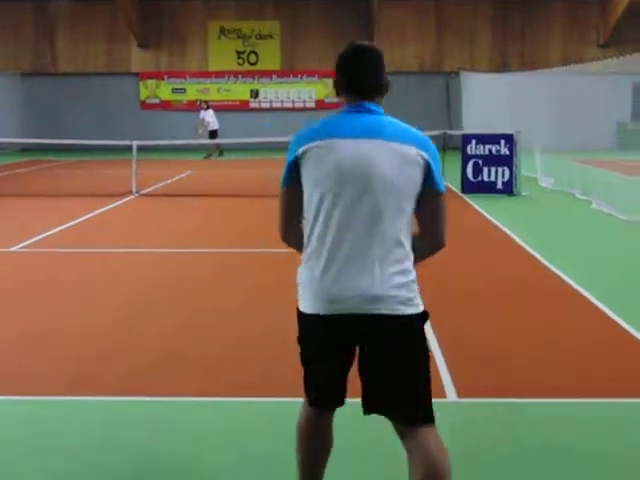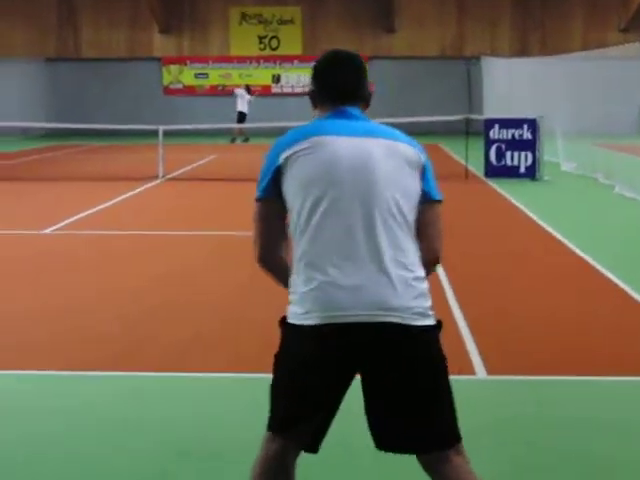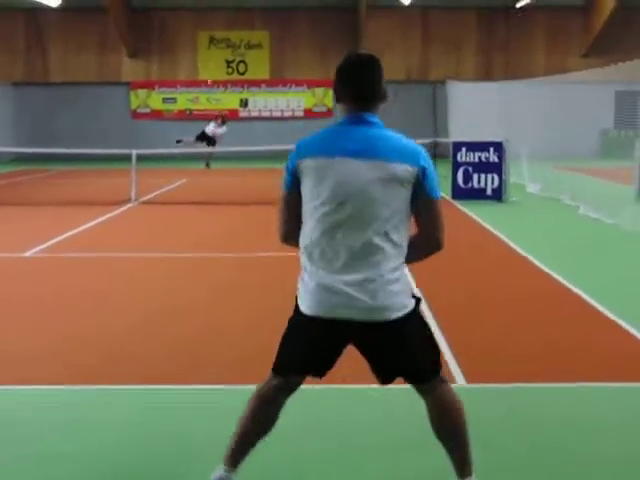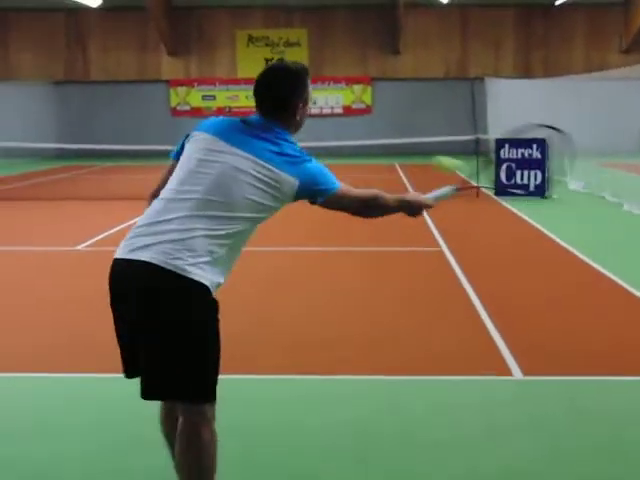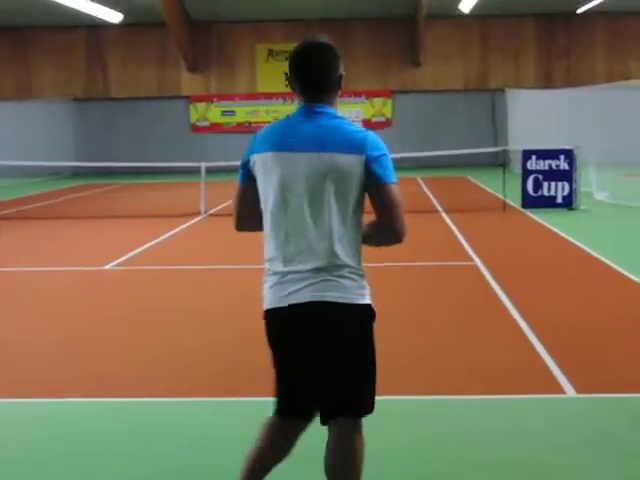
dt=1s
person 1, frame 1
left shoulder: (308, 142)
right shoulder: (419, 146)
left elbow: (289, 232)
right elbow: (433, 238)
left hip: (321, 302)
right hip: (394, 305)
left knee: (318, 408)
right knee: (417, 426)
person 1, frame 2
left shoulder: (288, 149)
right shoulder: (411, 150)
left elbow: (266, 253)
right elbow: (431, 251)
left hip: (318, 317)
right hip: (405, 316)
left knee: (282, 442)
person 1, frame 3
left shoulder: (305, 152)
right shoulder: (413, 156)
left elbow: (288, 233)
right elbow: (432, 240)
left hip: (320, 301)
right hip: (388, 303)
left knee: (277, 386)
right knee: (436, 386)
person 1, frame 4
left shoulder: (207, 128)
right shoulder: (299, 167)
right elbow: (364, 202)
right wrist: (411, 202)
left hip: (129, 262)
right hip: (183, 278)
left knee: (176, 394)
right knee: (196, 406)
person 1, frame 5
left shoulder: (262, 142)
right shoulder: (363, 143)
left elbow: (243, 220)
right elbow: (394, 229)
left hip: (280, 300)
right hip: (340, 298)
left knee: (292, 413)
right knee: (345, 422)
